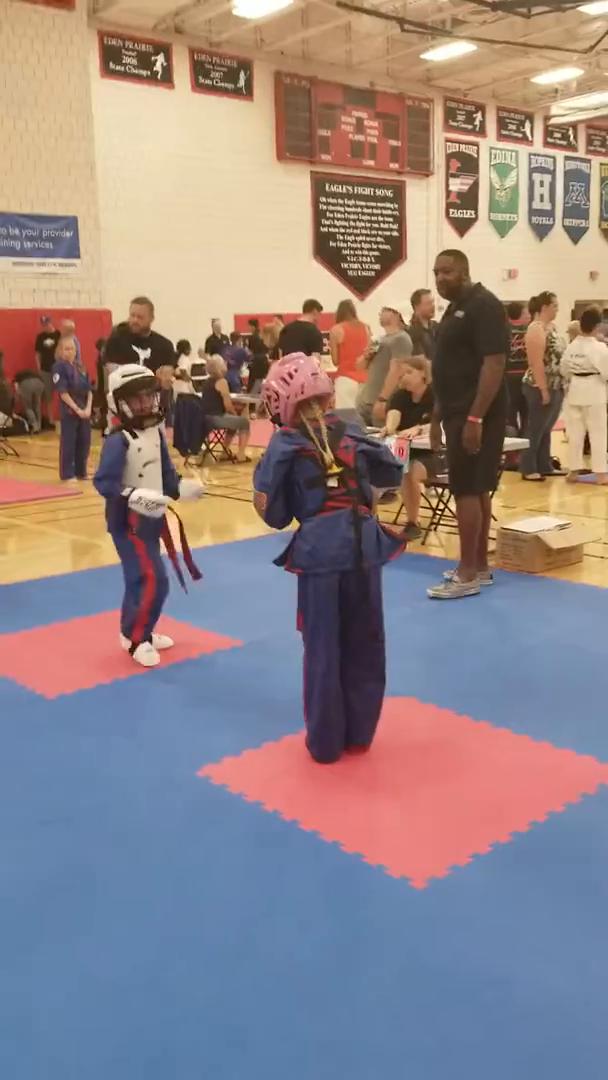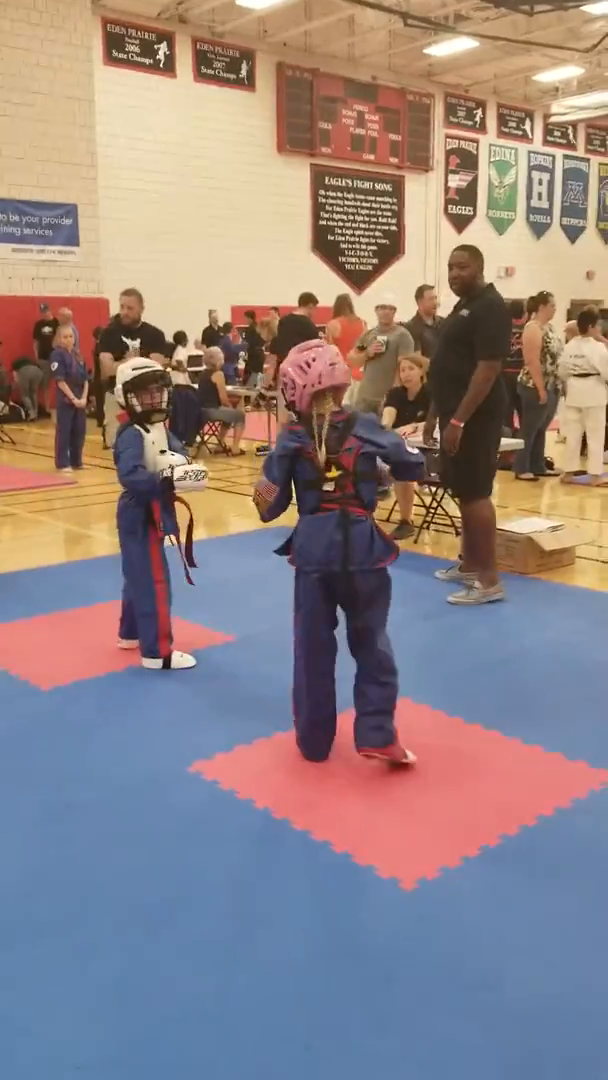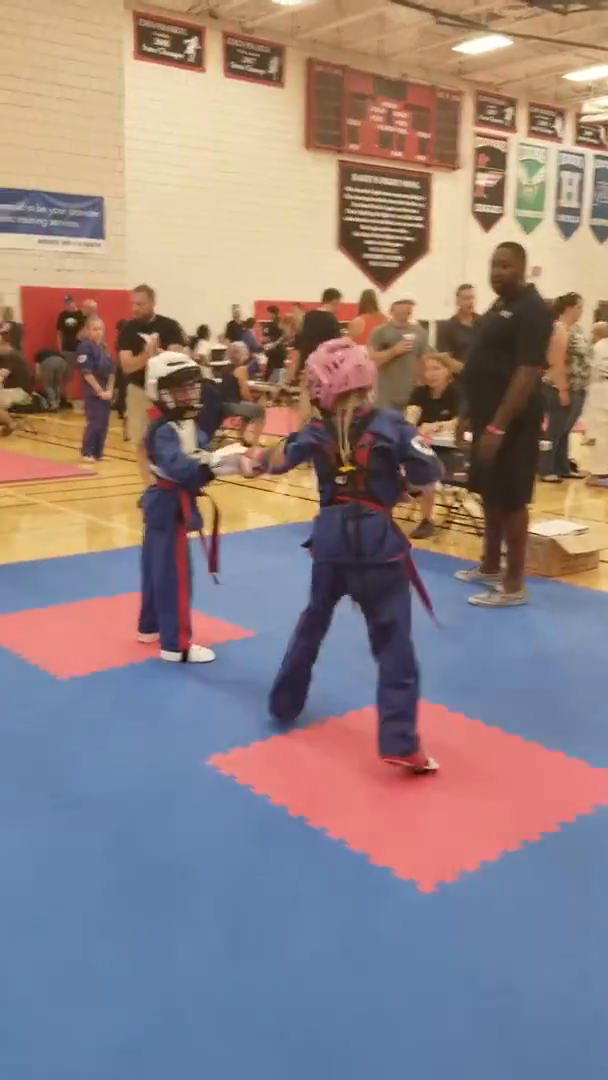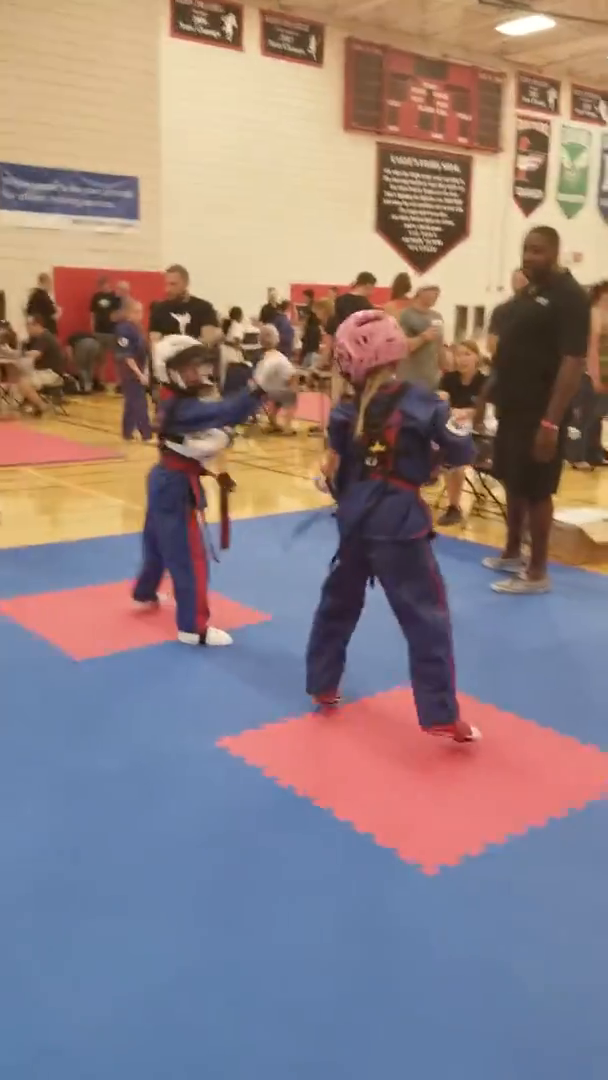
dt=0.4s
person 1, frame 1
left shoulder: (283, 445)
right shoulder: (352, 433)
left elbow: (274, 513)
right elbow: (392, 472)
left hip: (318, 548)
right hip: (364, 542)
left knee: (322, 647)
right knee: (365, 644)
left ankle: (325, 742)
right ankle: (359, 732)
person 1, frame 2
left shoulder: (291, 439)
right shoulder: (367, 428)
left elbow: (269, 504)
right elbow: (414, 467)
left wrist: (262, 485)
left hip: (313, 547)
right hip: (362, 546)
left knee: (313, 646)
right knee: (371, 643)
left ankle: (314, 740)
right ankle: (378, 737)
person 1, frame 3
left shoulder: (314, 432)
right shoulder: (390, 424)
left elbow: (276, 461)
right elbow: (427, 471)
left wrist: (256, 459)
right wrist: (399, 475)
left hip: (330, 538)
right hip: (375, 542)
left knee: (313, 624)
right knee: (393, 640)
left ankle: (284, 704)
right ankle: (401, 743)
person 1, frame 4
left shoulder: (345, 411)
right shoulder: (421, 401)
left elbow: (336, 477)
right elbow: (462, 450)
right wrist: (429, 446)
left hip: (356, 516)
right hip: (400, 519)
left knee: (338, 601)
right knee: (425, 613)
left ankle: (322, 682)
right ankle: (441, 715)
person 2, frame 1
left shoulder: (483, 305)
right shoulder: (454, 310)
left elbow: (494, 363)
left wrist: (475, 418)
right wrist: (437, 418)
left hip: (477, 414)
right hip: (457, 412)
left knee: (467, 489)
right knee: (475, 489)
left ankle: (468, 574)
right ankle: (479, 566)
person 2, frame 2
left shoulder: (490, 307)
right shoulder: (464, 306)
left elbow: (488, 368)
left wrist: (458, 420)
right wrist: (435, 413)
left hip: (474, 417)
right hip: (456, 414)
left knee: (475, 493)
right knee: (464, 492)
left ankle: (489, 580)
right ankle: (469, 564)
person 2, frame 3
left shoulder: (532, 310)
right shoulder: (499, 307)
left elbow: (529, 374)
left wrist: (498, 428)
right wrist: (468, 413)
left hip: (511, 423)
right hip: (488, 418)
left knee: (510, 500)
right knee: (490, 495)
left ankle: (513, 585)
right ankle: (490, 566)
person 2, frame 4
left shoulder: (569, 297)
right shoulder: (525, 293)
left elbow: (573, 363)
left wrist: (551, 422)
right wrist: (486, 396)
left hip: (540, 412)
right hip: (512, 407)
left knee: (535, 490)
right knee: (512, 481)
left ankle: (537, 572)
right ankle: (512, 553)
person 3, frame 1
left shoulder: (156, 432)
right shoulder: (118, 440)
left elbow: (164, 471)
right elbow: (103, 481)
left wrist: (180, 486)
right wrist: (131, 497)
left hip: (151, 515)
right hip: (128, 519)
left knee: (143, 577)
right knee: (151, 579)
left ankle: (139, 633)
right ankle: (135, 639)
person 3, frame 2
left shoulder: (160, 426)
right shoulder: (131, 434)
left elbow: (178, 453)
right elbow: (131, 476)
left wrist: (176, 462)
right wrist: (171, 479)
left hip: (152, 510)
right hip: (141, 513)
left knee: (139, 576)
right knee: (154, 581)
left ankle: (130, 633)
right ankle: (156, 652)
person 3, frame 3
left shoulder: (188, 422)
right shoulder: (164, 430)
left elbow: (202, 446)
right elbow: (177, 467)
left wrist: (207, 460)
right wrist: (211, 466)
left hip: (164, 502)
right hip: (170, 506)
left knee: (157, 568)
right knee: (175, 575)
left ankle: (150, 626)
right ankle: (175, 645)
person 3, frame 4
left shoulder: (175, 403)
right shoulder: (184, 408)
left elbow: (217, 425)
right elbow: (226, 412)
left wrist: (217, 439)
right wrist: (259, 387)
left hip: (165, 479)
right hip: (177, 486)
left knee: (159, 543)
right knee: (190, 557)
left ankle: (144, 595)
right ankle: (193, 627)
